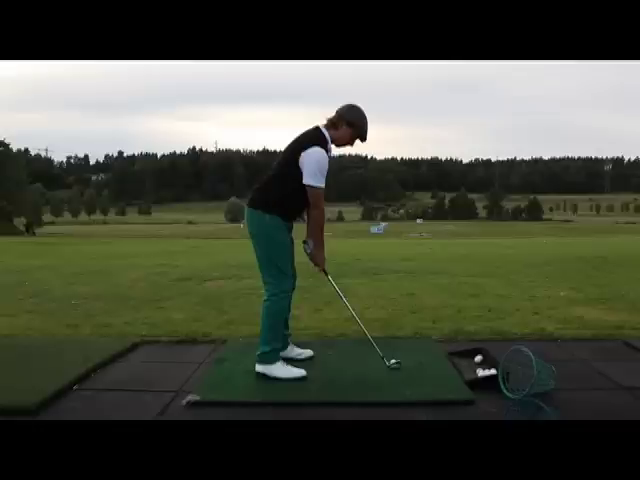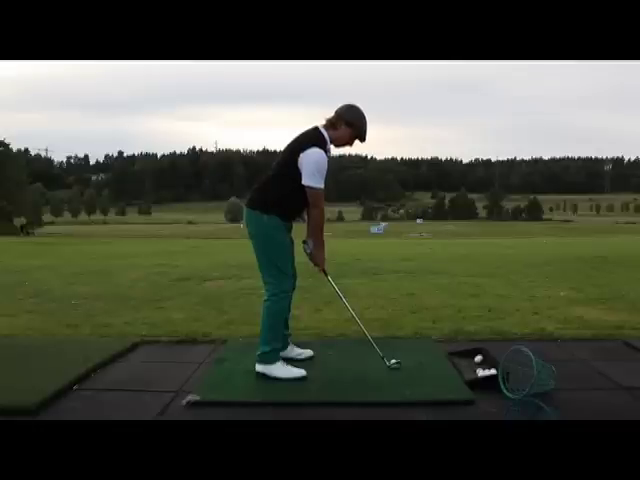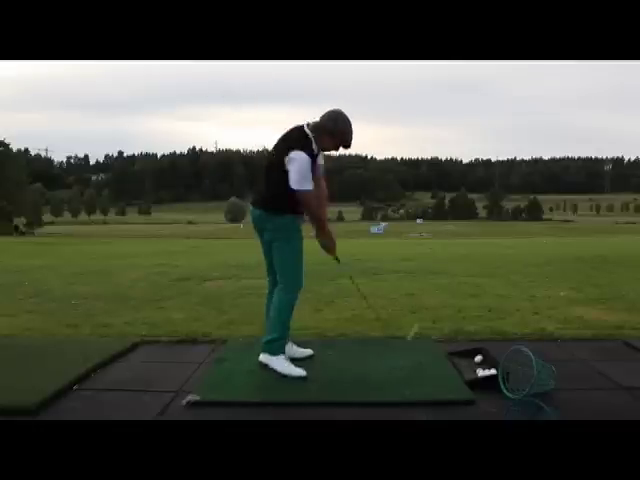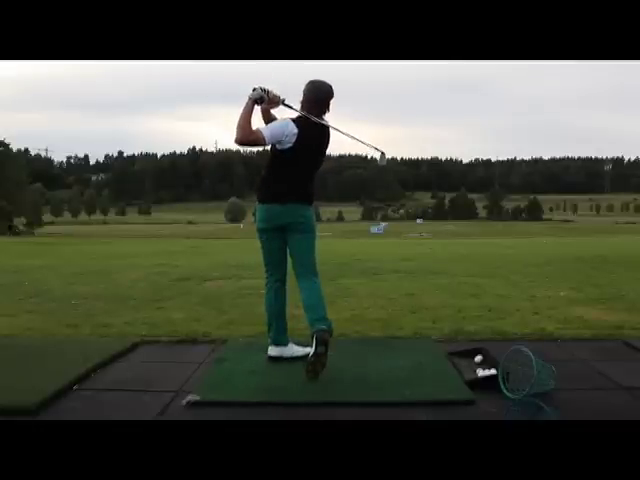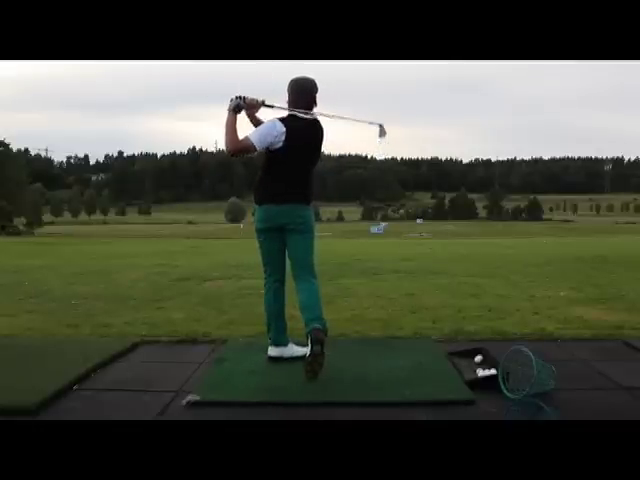
dt=1s
person 1, frame 1
left shoulder: (315, 141)
right shoulder: (317, 151)
left elbow: (311, 201)
right elbow: (317, 206)
left wrist: (310, 238)
right wrist: (319, 248)
left hip: (276, 216)
right hip: (267, 217)
left knee: (287, 282)
right knee: (279, 287)
left ankle: (281, 344)
right ankle: (267, 359)
person 1, frame 2
left shoulder: (316, 143)
right shoulder: (315, 151)
left elbow: (313, 202)
right elbow: (316, 206)
left wrist: (310, 239)
right wrist: (319, 248)
left hip: (275, 217)
right hip: (265, 216)
left knee: (287, 282)
right knee: (279, 286)
left ankle: (281, 344)
right ankle: (267, 358)
person 1, frame 3
left shoulder: (307, 139)
right shoulder: (299, 154)
left elbow: (320, 185)
right elbow: (308, 204)
left wrist: (324, 229)
right wrist: (325, 234)
left hip: (262, 212)
right hip: (281, 218)
left knee: (279, 279)
right knee: (289, 282)
left ankle: (279, 344)
right ankle: (272, 350)
person 1, frame 4
left shoulder: (291, 127)
right shoulder: (323, 132)
left elbow: (243, 137)
left wrist: (251, 102)
right wrist: (267, 110)
left hip: (270, 209)
right hip: (300, 210)
left knee: (275, 278)
right knee: (307, 275)
left ankle: (278, 343)
right ankle: (320, 328)
person 1, frame 5
left shoulder: (278, 126)
right shoulder: (316, 130)
left elbow: (233, 147)
left wrist: (232, 114)
right wrist: (252, 116)
left hip: (268, 210)
right hip: (299, 210)
left knee: (273, 278)
right knee: (305, 276)
left ankle: (278, 343)
right ankle: (316, 328)
